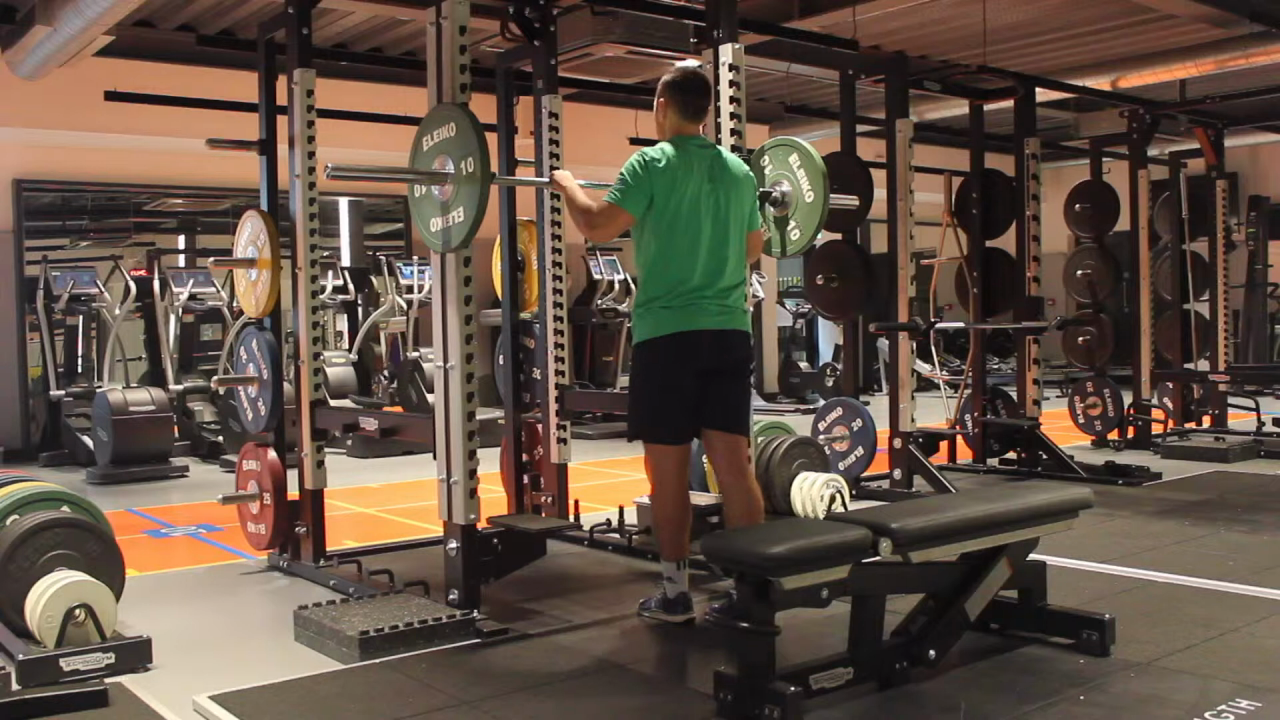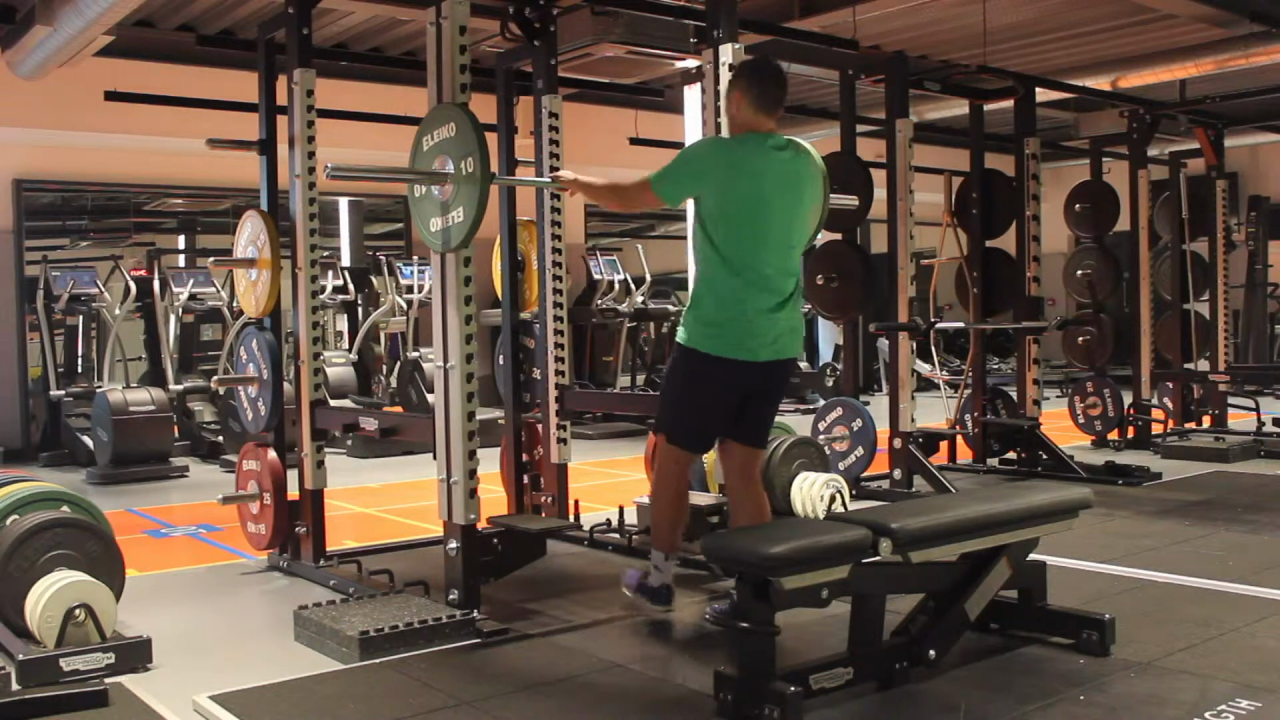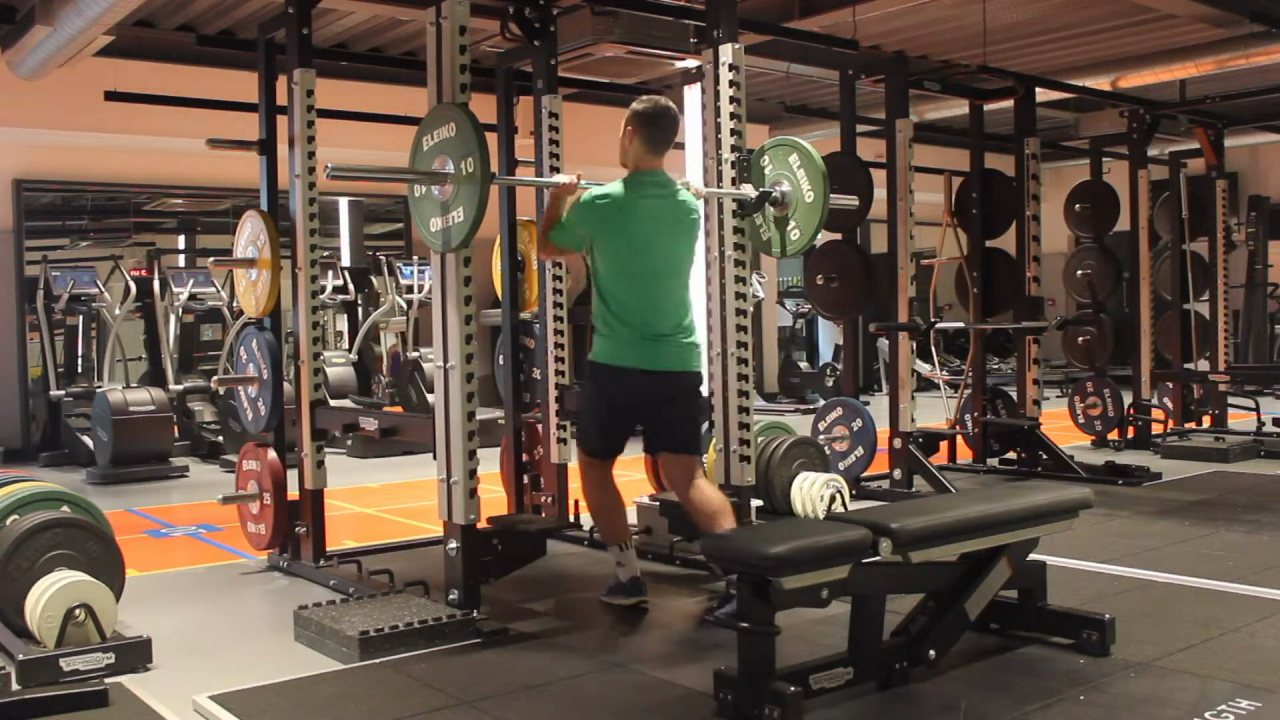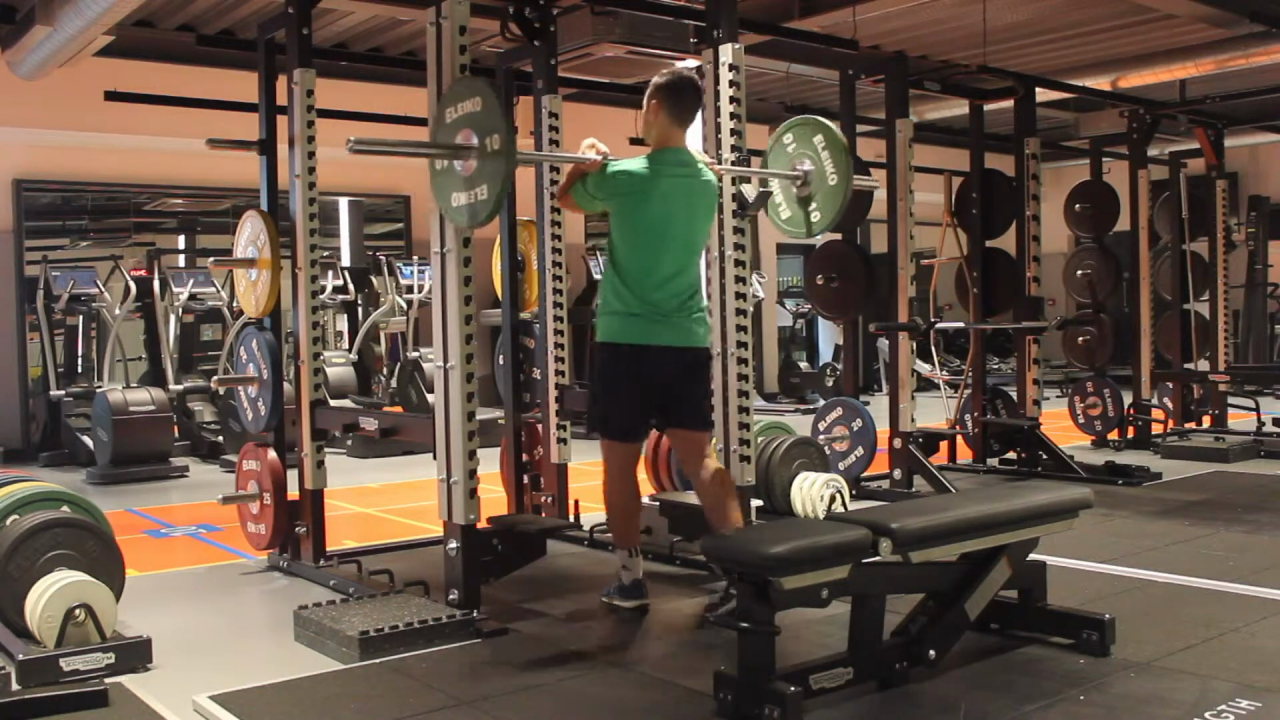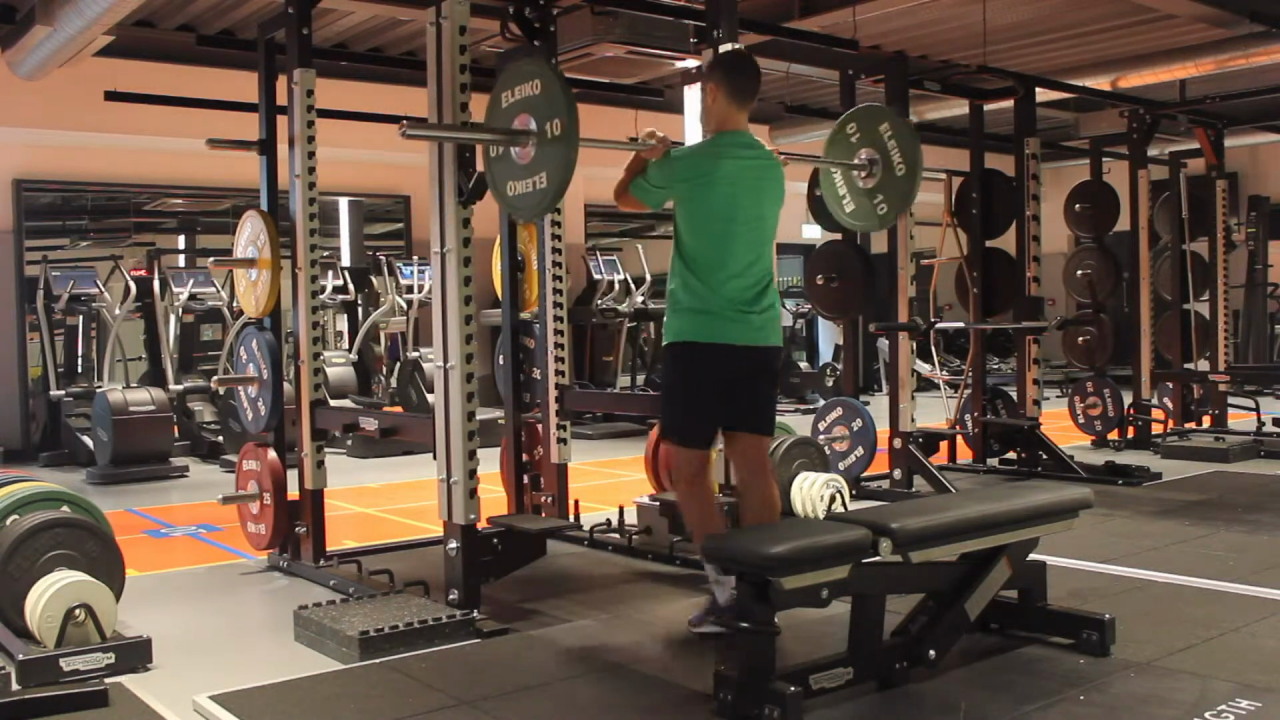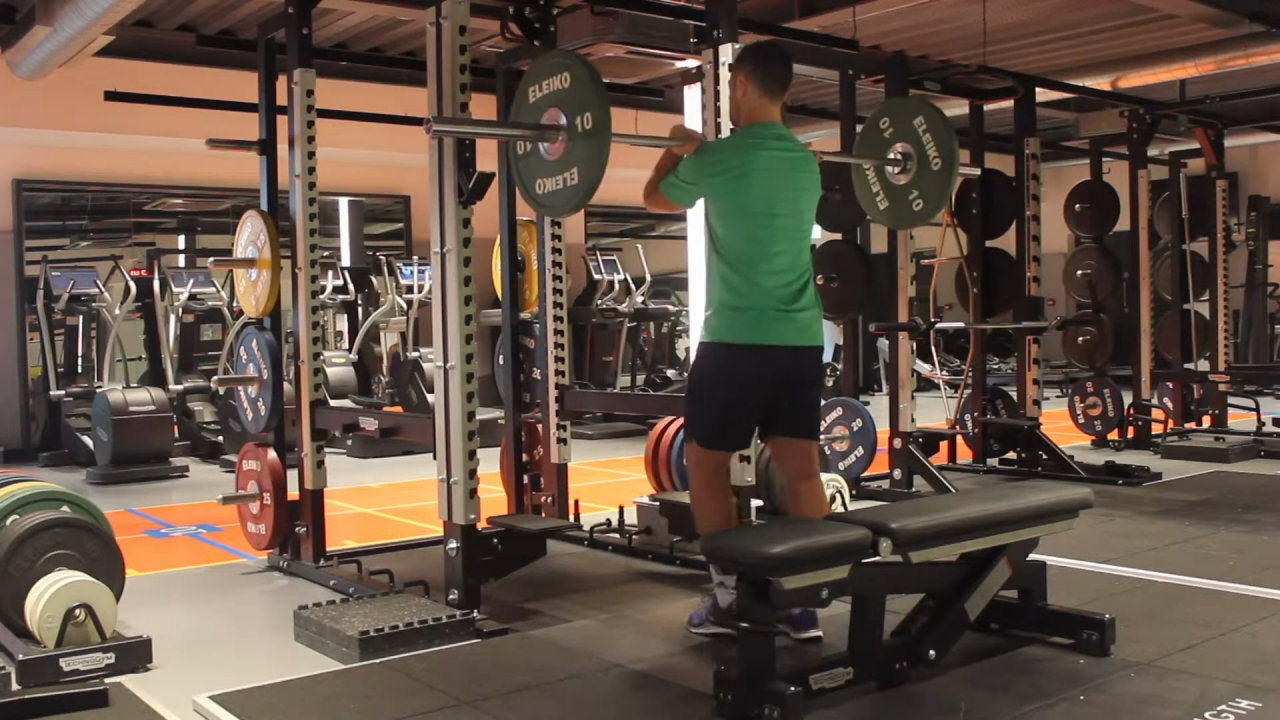
dt=0.7s
person 1, frame 1
left shoulder: (653, 163)
right shoulder: (739, 172)
left elbow: (598, 226)
left wrist: (567, 185)
left hip: (669, 333)
right hip: (731, 332)
left knee: (669, 469)
right knee: (733, 462)
left ankle: (675, 594)
person 1, frame 2
left shoulder: (717, 156)
right shoulder: (807, 165)
left elbow: (631, 197)
left wrist: (577, 182)
left hip: (715, 344)
right hip: (777, 348)
left knee: (673, 459)
right knee: (744, 471)
left ankle: (658, 580)
person 1, frame 3
left shoulder: (601, 204)
right shoulder: (688, 206)
left elbow: (550, 249)
left wrist: (558, 197)
left hip: (617, 363)
right hip: (680, 362)
left knee: (595, 469)
right knee: (687, 477)
left ankle: (628, 576)
person 1, frame 4
left shoulder: (623, 177)
right shoulder: (707, 182)
left elbow: (567, 199)
left wrist: (585, 162)
right wrist: (697, 161)
left hip: (627, 341)
right hip: (689, 341)
left knee: (621, 463)
right knee: (700, 458)
left ankle: (630, 578)
person 1, frame 5
left shoulder: (687, 163)
right shoulder: (772, 167)
left elbow: (625, 197)
left wrist: (647, 153)
left hip: (700, 336)
right hip: (762, 338)
left knee: (688, 465)
right knee: (754, 465)
left ankle: (728, 590)
person 1, frame 6
left shoulder: (720, 157)
right shoulder: (807, 162)
left elbow: (656, 198)
left wrist: (678, 149)
left hip: (738, 337)
right hip: (800, 338)
left knee: (707, 466)
right knee: (800, 471)
left ankle: (727, 598)
right ankle: (804, 606)
